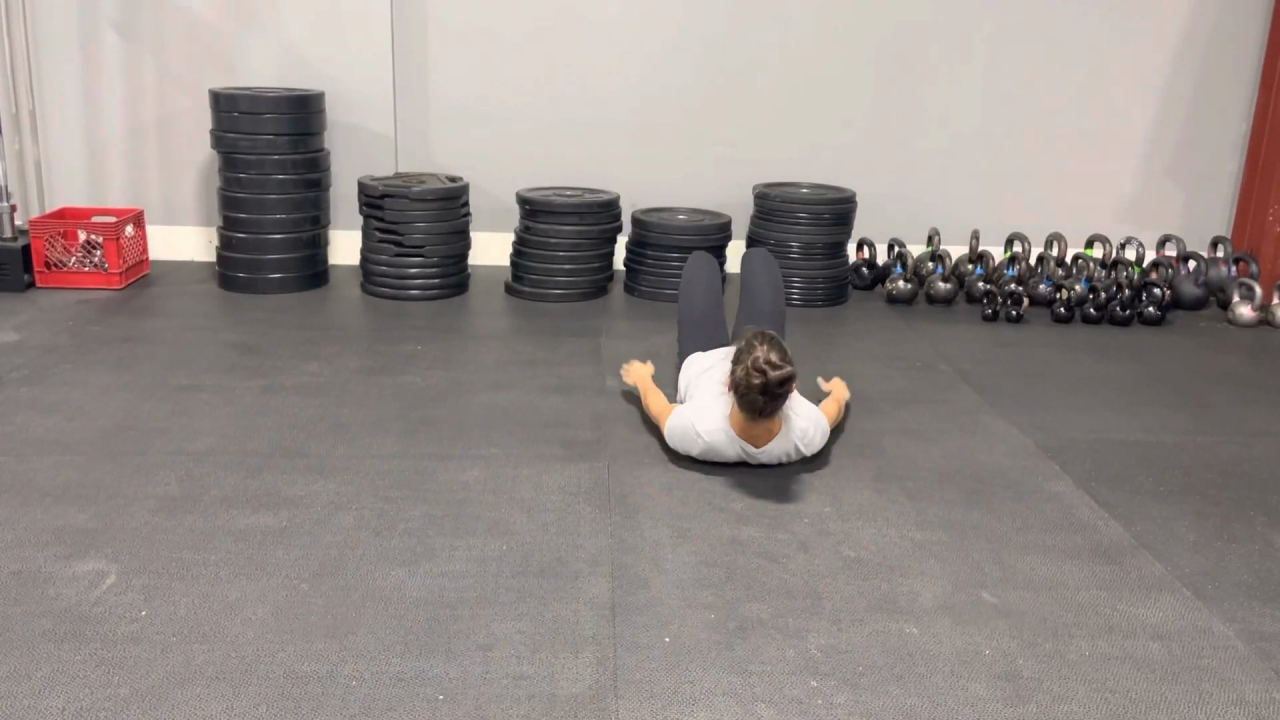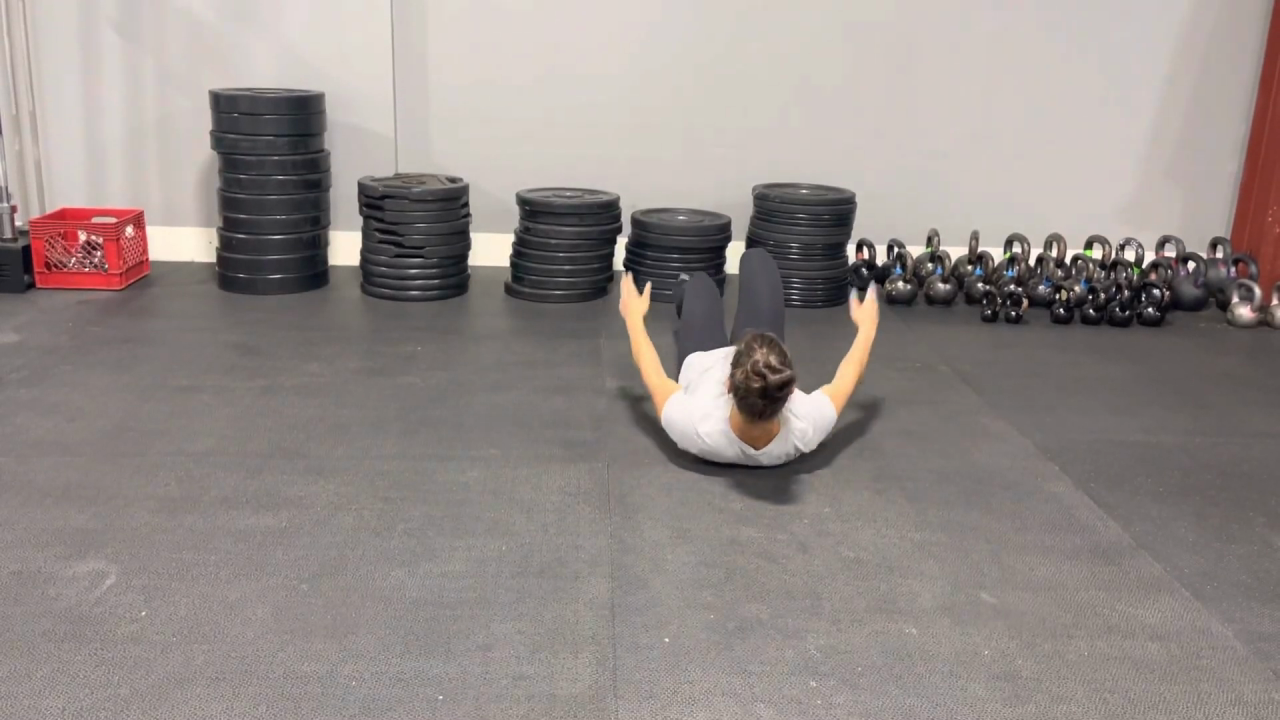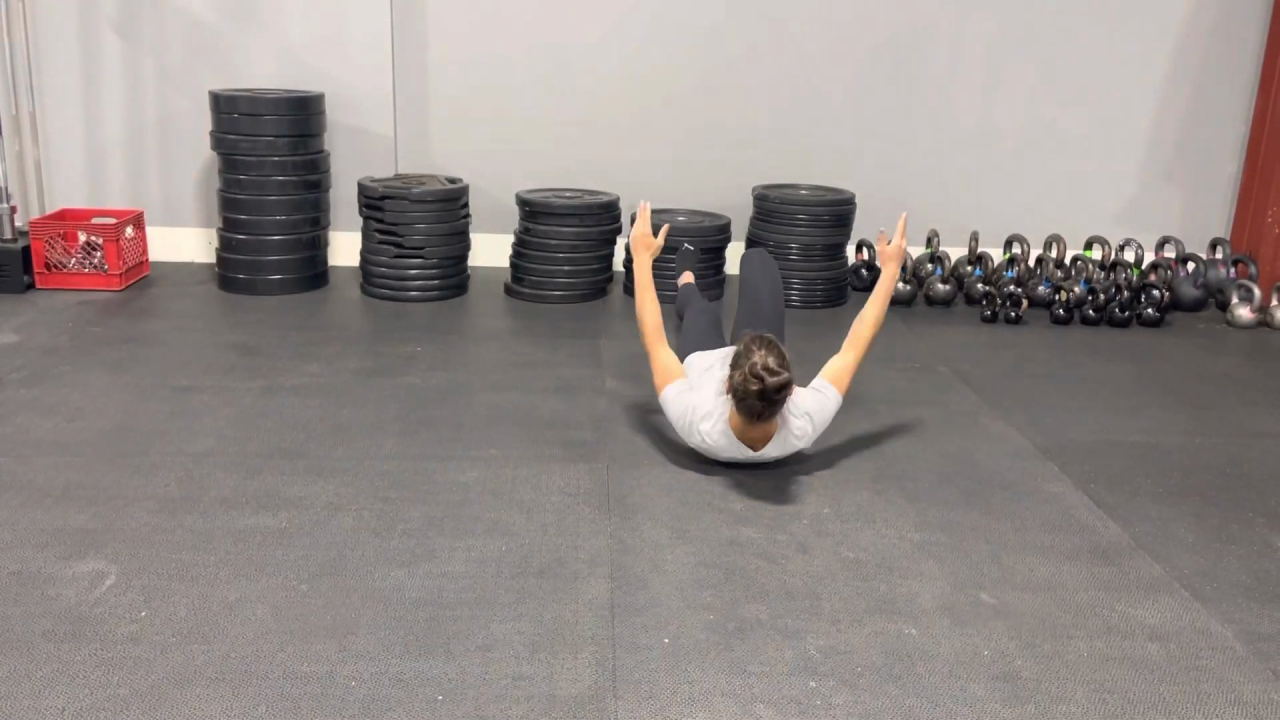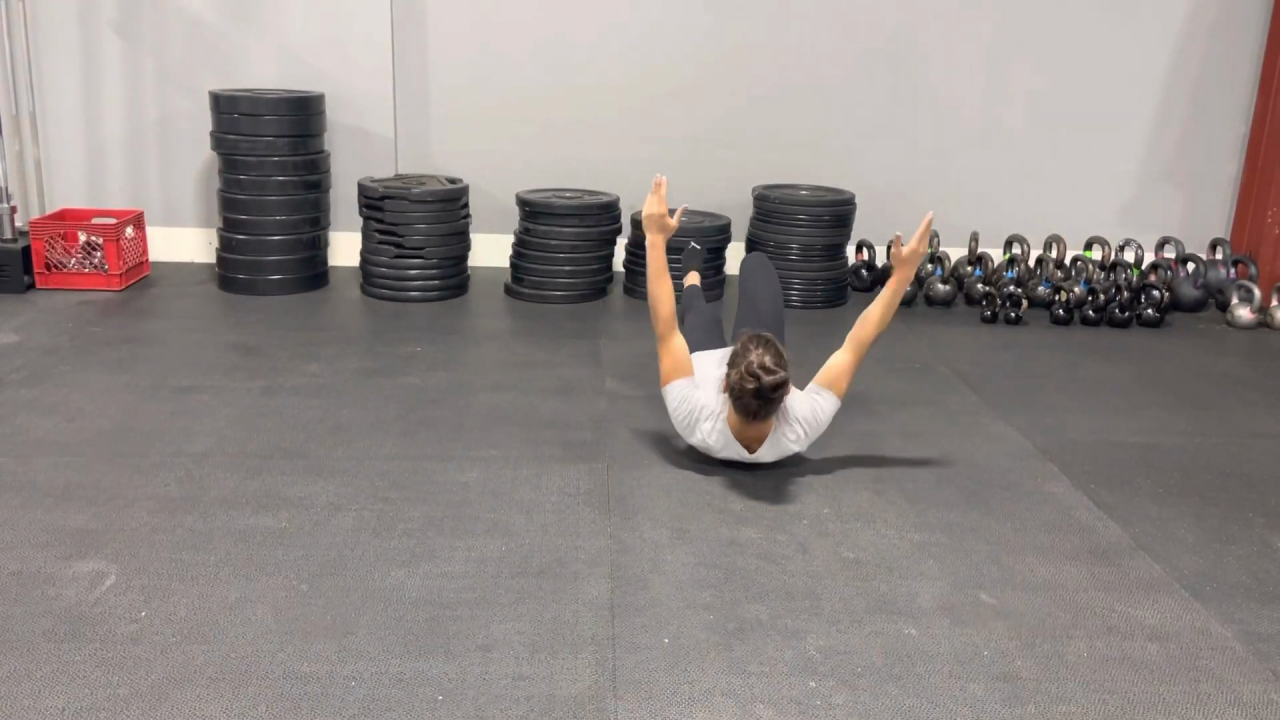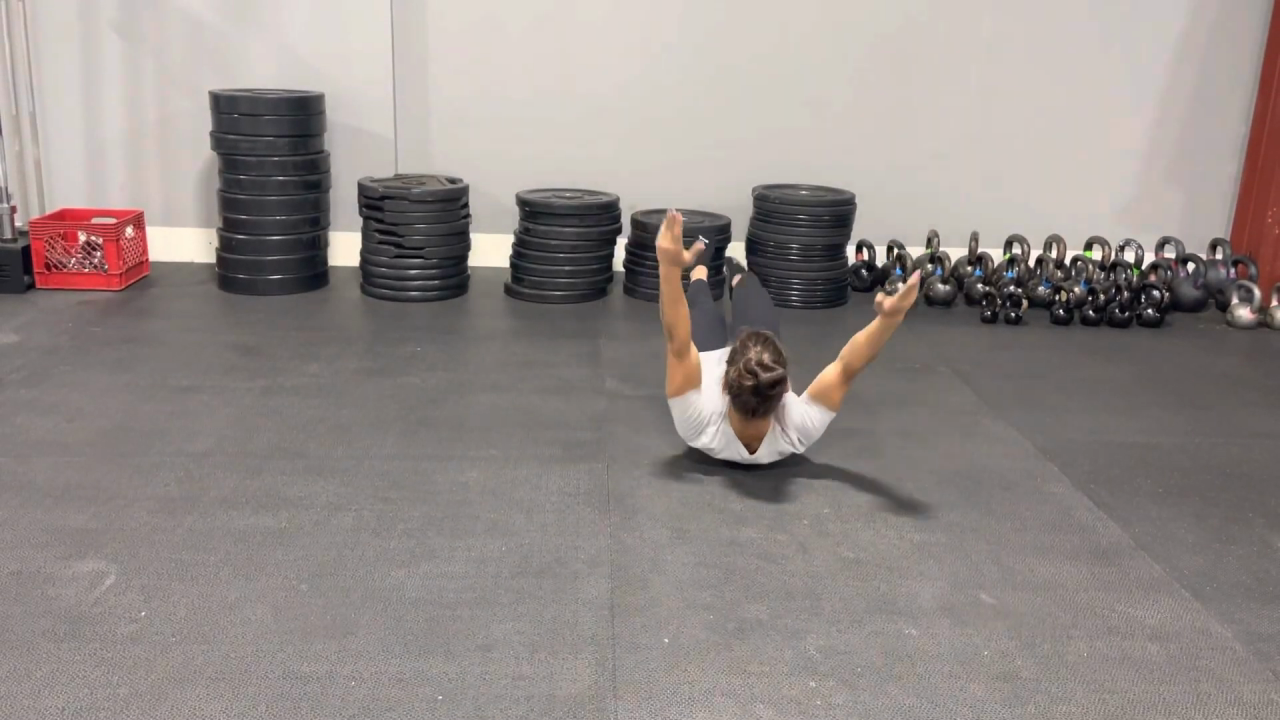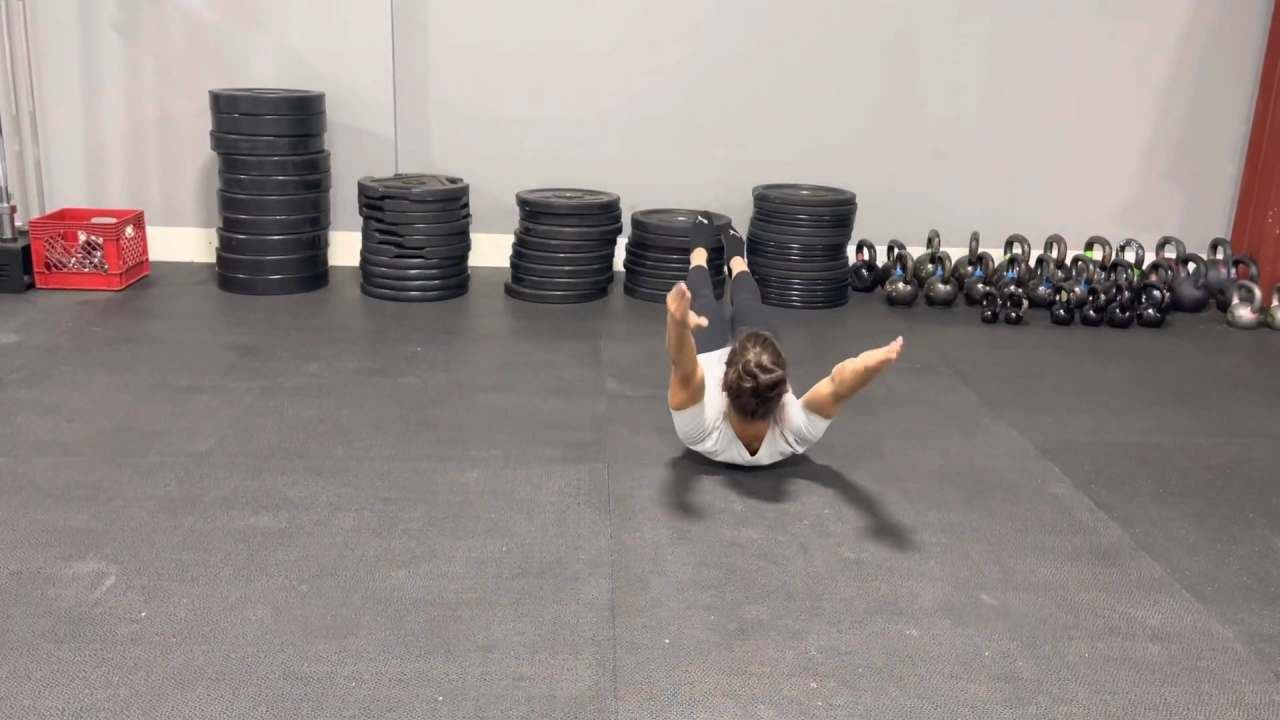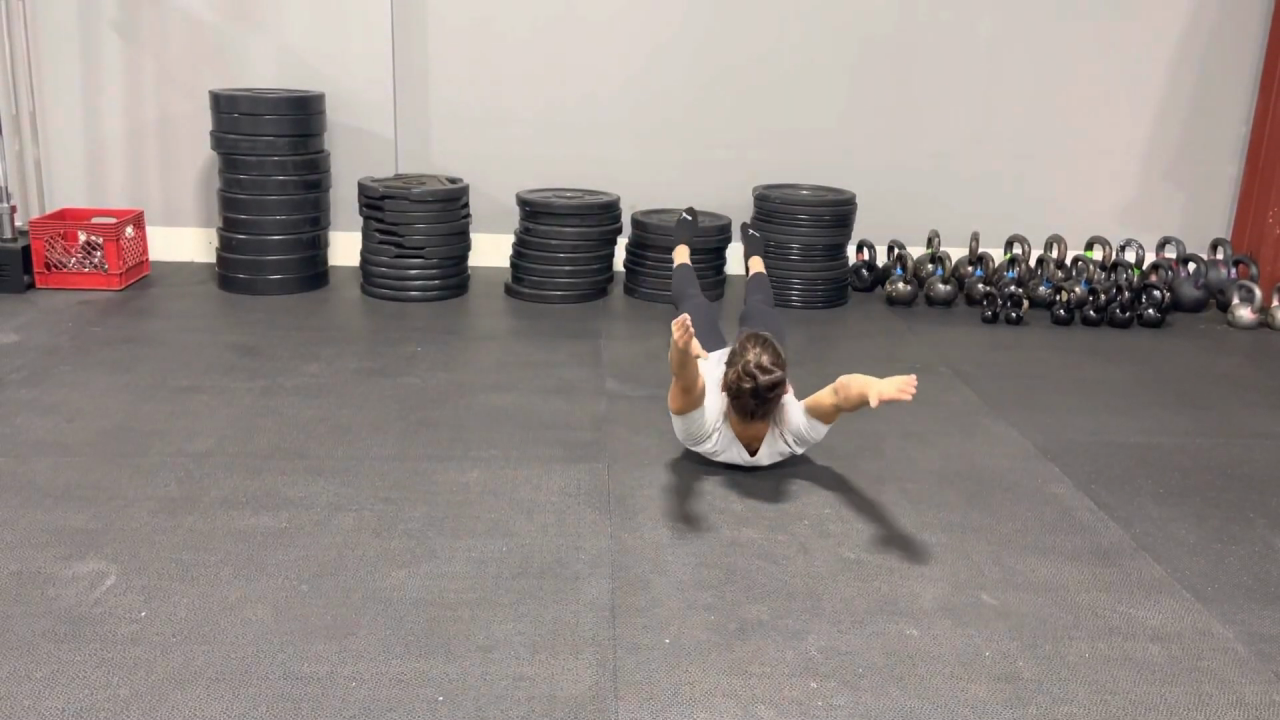
dt=0.2s
person 1, frame 1
left shoulder: (696, 431)
right shoulder: (805, 434)
left elbow: (657, 406)
right elbow: (832, 411)
left wrist: (643, 381)
right wrist: (839, 393)
left knee: (702, 261)
right knee: (759, 257)
person 1, frame 2
left shoulder: (696, 430)
right shoulder: (804, 430)
left elbow: (653, 375)
right elbow: (843, 381)
left wrist: (635, 315)
right wrist: (866, 327)
left knee: (701, 284)
right knee: (758, 258)
left ankle: (685, 299)
person 1, frame 3
left shoulder: (698, 428)
right shoulder: (800, 428)
left elbow: (655, 343)
right elbow: (854, 349)
left wrist: (642, 258)
right wrist: (890, 271)
right knee: (758, 259)
left ankle: (687, 282)
person 1, frame 4
left shoulder: (699, 425)
right shoulder: (798, 429)
left elbow: (665, 333)
right elbow: (855, 347)
left wrist: (655, 239)
right wrist: (902, 274)
right knee: (756, 264)
left ankle: (692, 280)
person 1, frame 5
left shoulder: (702, 428)
right shoulder: (795, 431)
left elbow: (677, 345)
right elbow: (845, 368)
left wrist: (668, 266)
right wrist: (889, 318)
left knee: (704, 310)
right knee: (752, 298)
left ankle: (698, 275)
right ankle: (737, 281)
person 1, frame 6
left shoulder: (701, 429)
right shoulder: (795, 432)
left elbow: (683, 371)
right elbow: (836, 386)
left wrist: (680, 328)
right wrist: (868, 364)
left knee: (705, 307)
right knee: (748, 305)
left ankle: (701, 252)
right ankle: (736, 259)
person 1, frame 7
left shoulder: (702, 431)
right shoulder: (793, 432)
left elbow: (685, 380)
right elbow: (838, 394)
left wrist: (681, 352)
right wrist: (875, 387)
left knee: (696, 304)
right knee: (759, 307)
left ankle: (683, 249)
right ankle: (754, 258)
